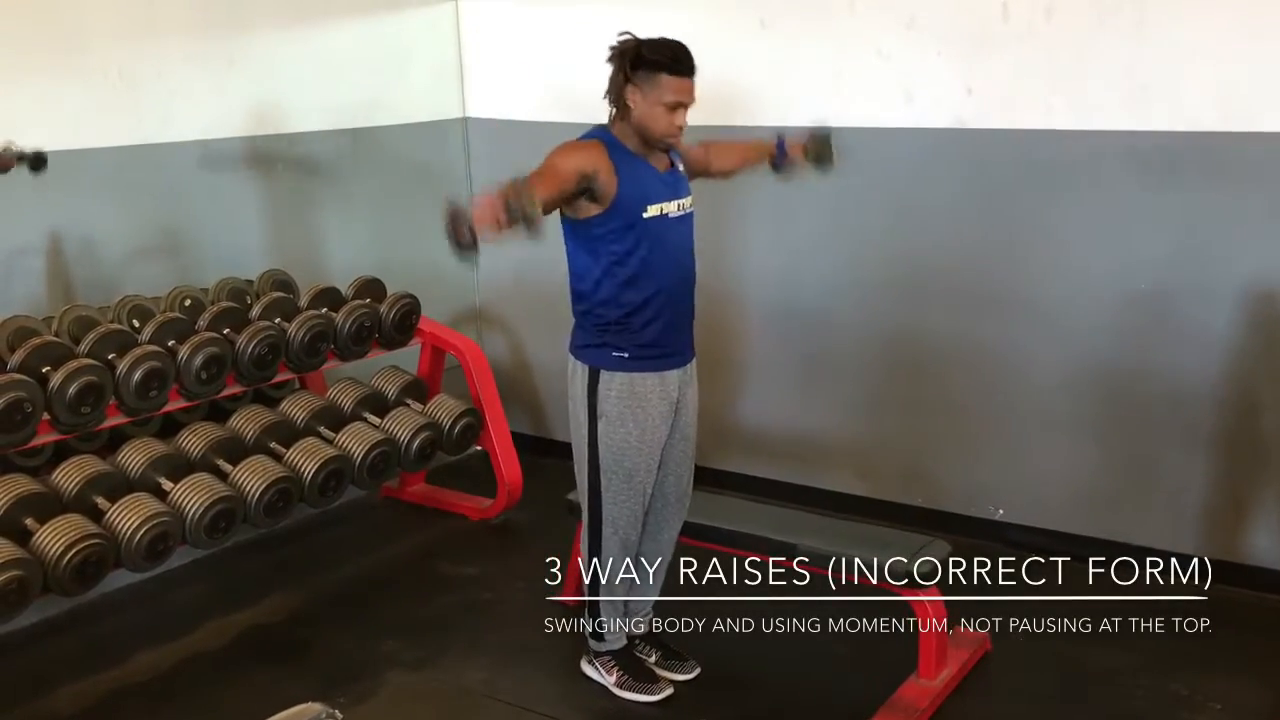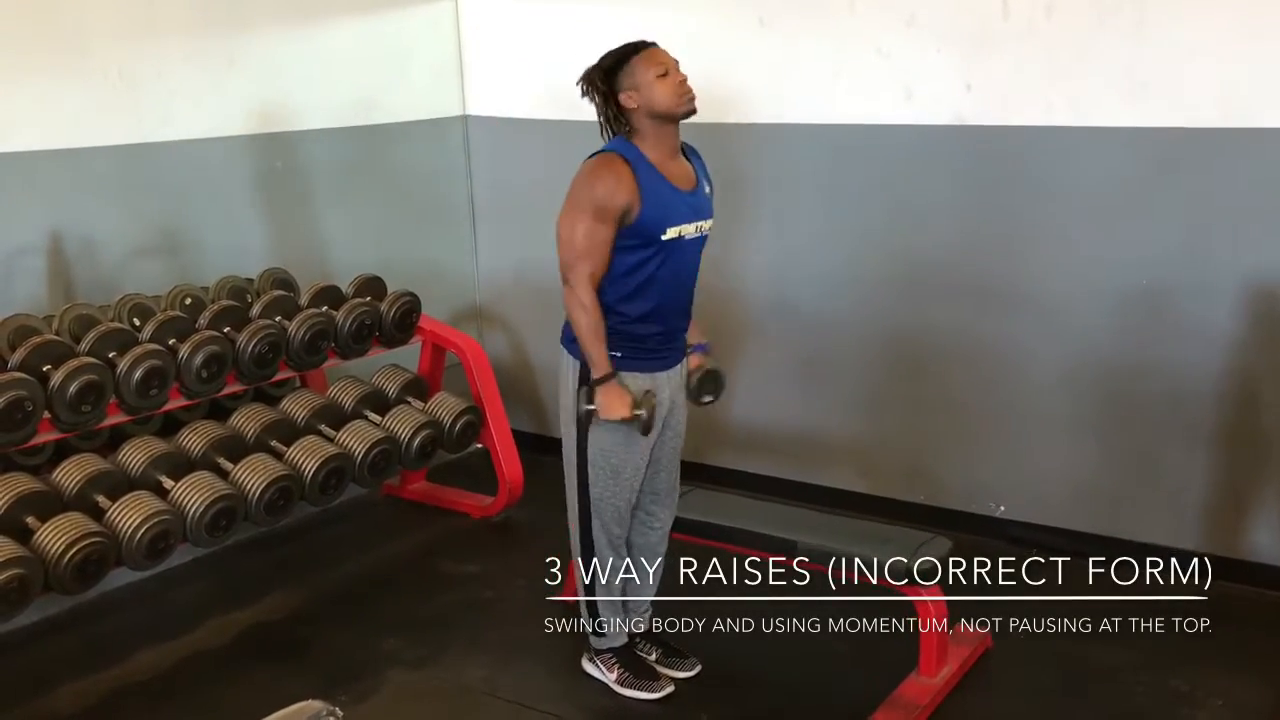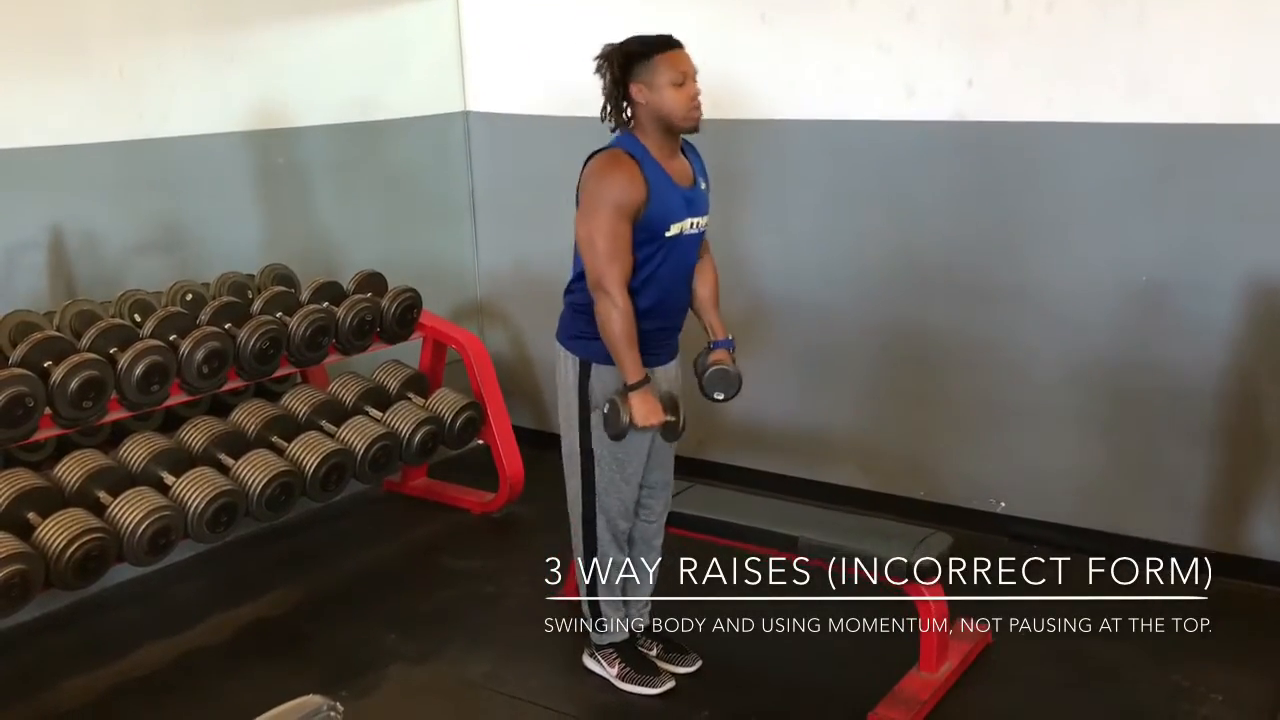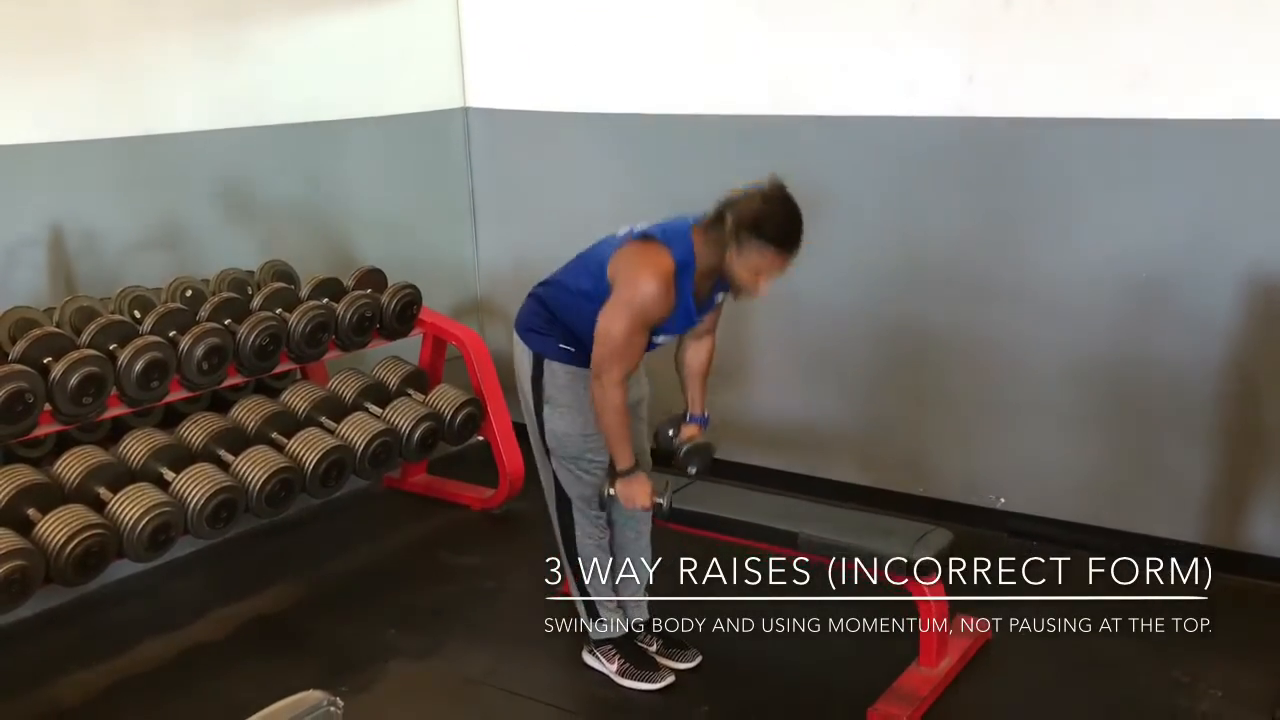
dt=0.4s
person 1, frame 1
left shoulder: (669, 153)
right shoulder: (591, 159)
left elbow: (717, 158)
right elbow: (532, 189)
left wrist: (777, 149)
right wrist: (500, 203)
left hip: (677, 366)
right hip: (616, 373)
left knee: (666, 509)
right knee: (618, 514)
left ankle: (637, 627)
right ankle: (604, 648)
person 1, frame 2
left shoulder: (694, 166)
right shoulder: (608, 178)
right elbow: (579, 287)
left wrist: (697, 343)
right wrist: (605, 381)
left hip: (668, 368)
right hip: (615, 371)
left knee: (656, 507)
right knee: (608, 513)
left ankle: (635, 626)
right ankle: (605, 644)
person 1, frame 3
left shoulder: (692, 162)
right shoulder: (614, 173)
right elbow: (606, 289)
left wrist: (719, 339)
right wrist: (636, 387)
left hip: (660, 357)
right hip: (603, 364)
left knee: (651, 502)
right knee: (607, 506)
left ankle: (636, 622)
right ankle: (606, 641)
person 1, frame 4
left shoulder: (716, 263)
right shoulder: (652, 276)
left elbow: (699, 338)
right elbow: (606, 380)
left wrist: (696, 416)
right wrist: (627, 470)
left hip: (614, 359)
right hip: (556, 355)
left knee: (633, 500)
right knee: (587, 492)
left ankle: (635, 621)
right ankle: (605, 637)
